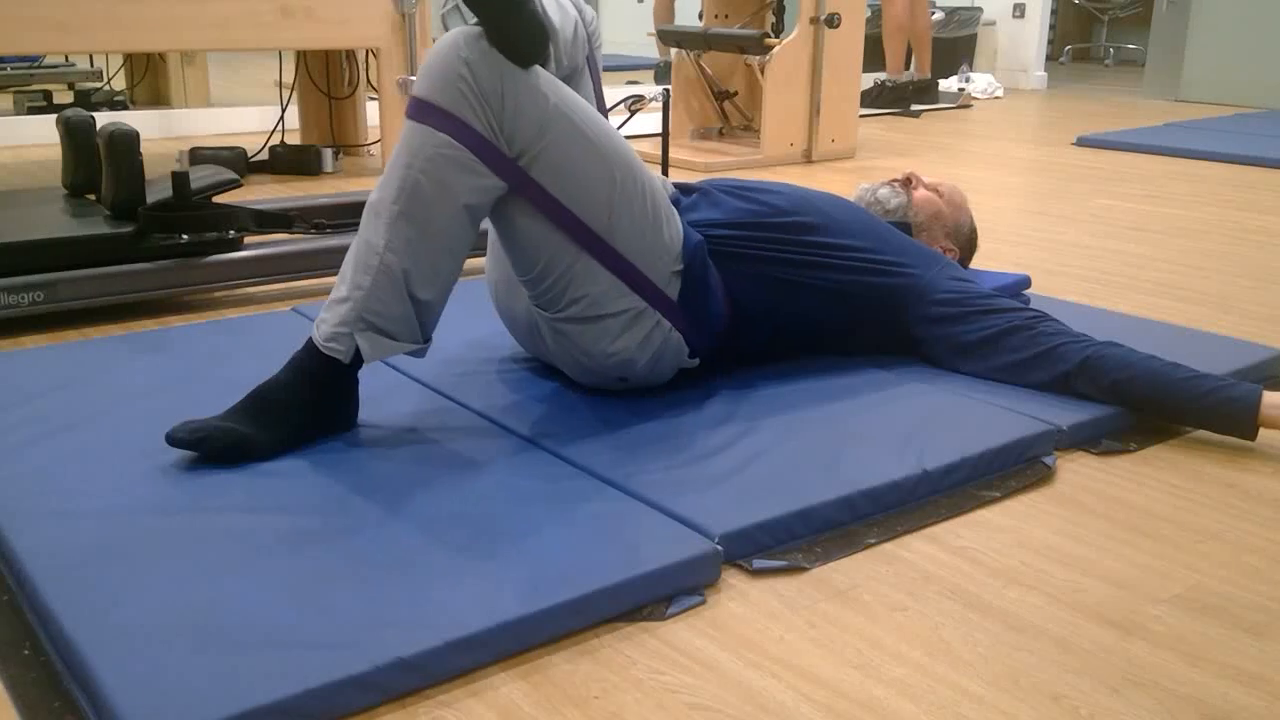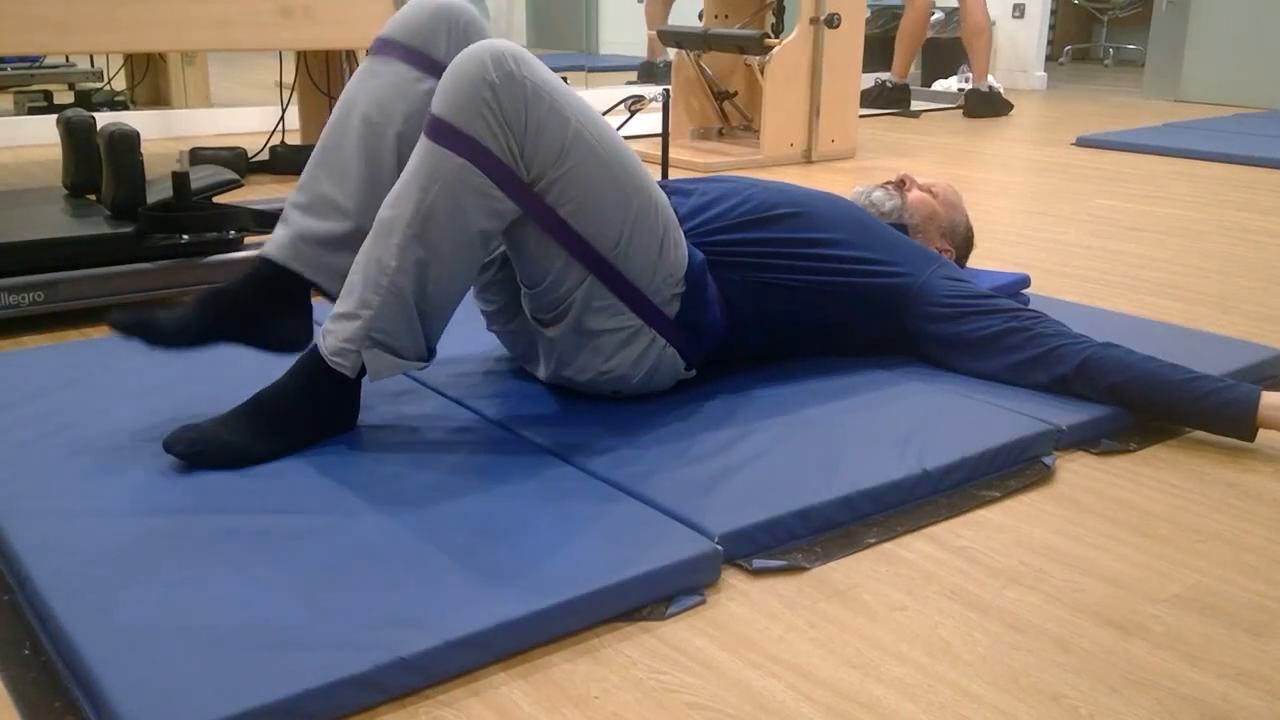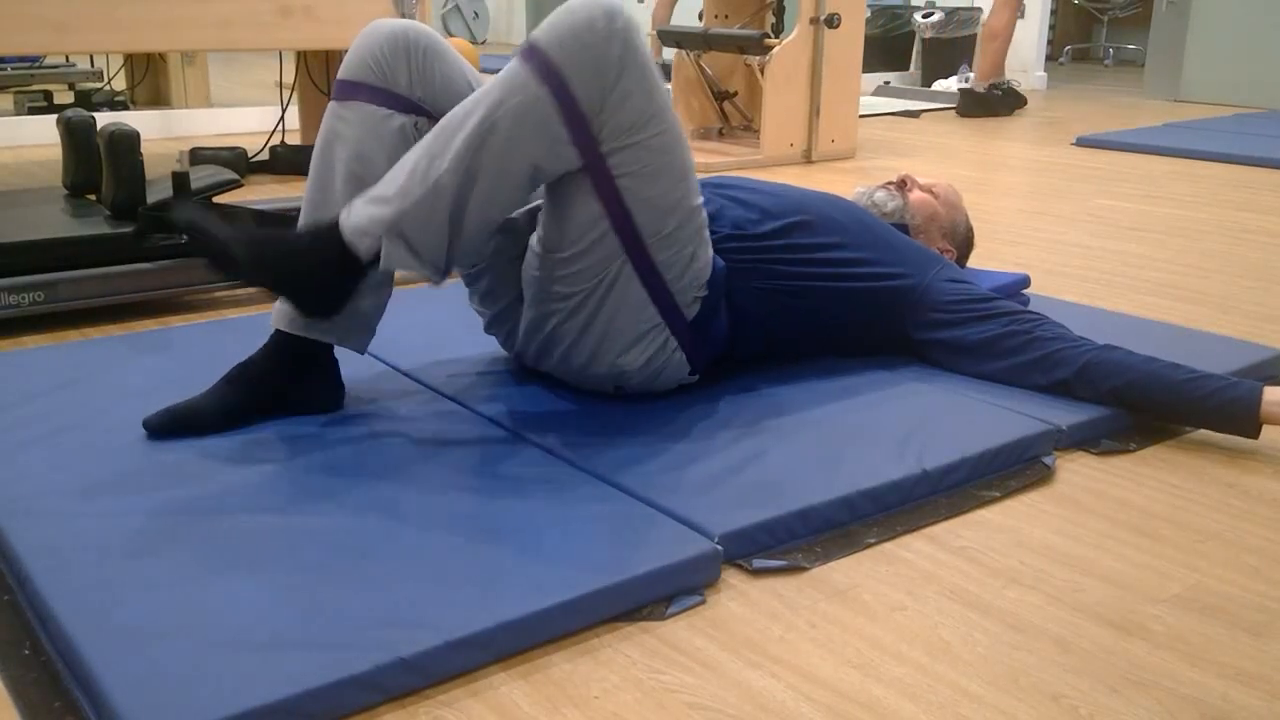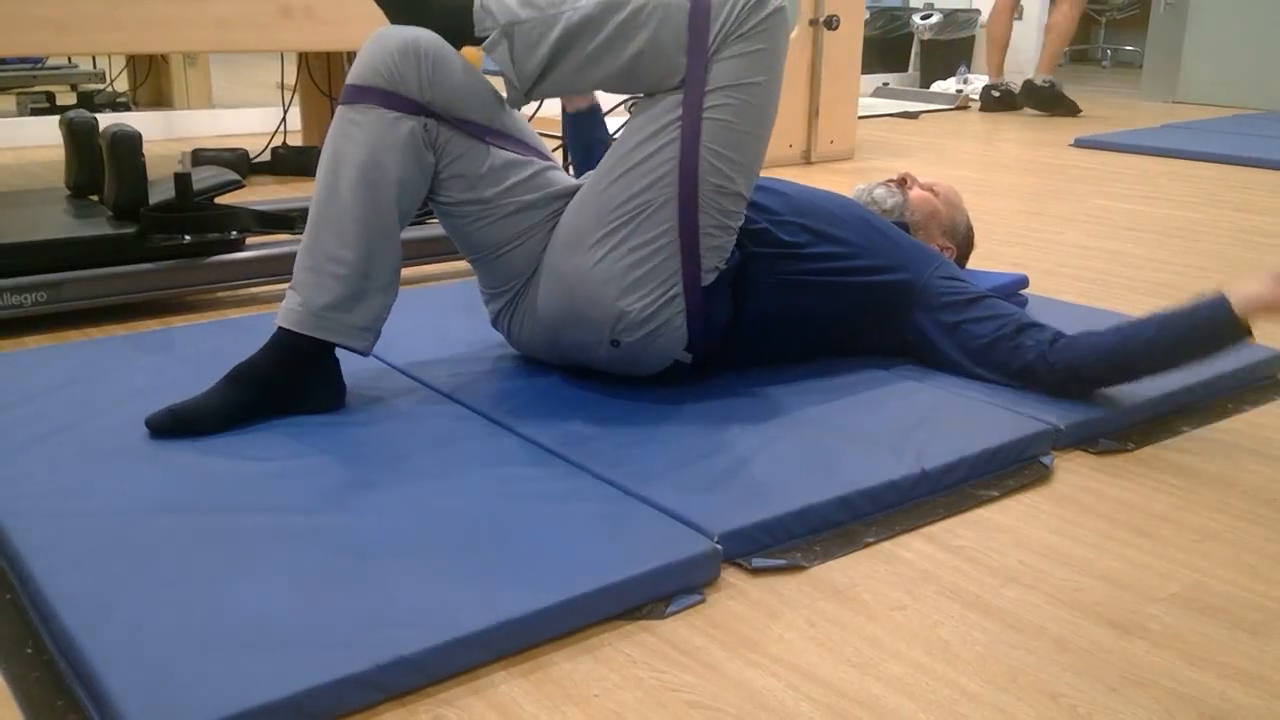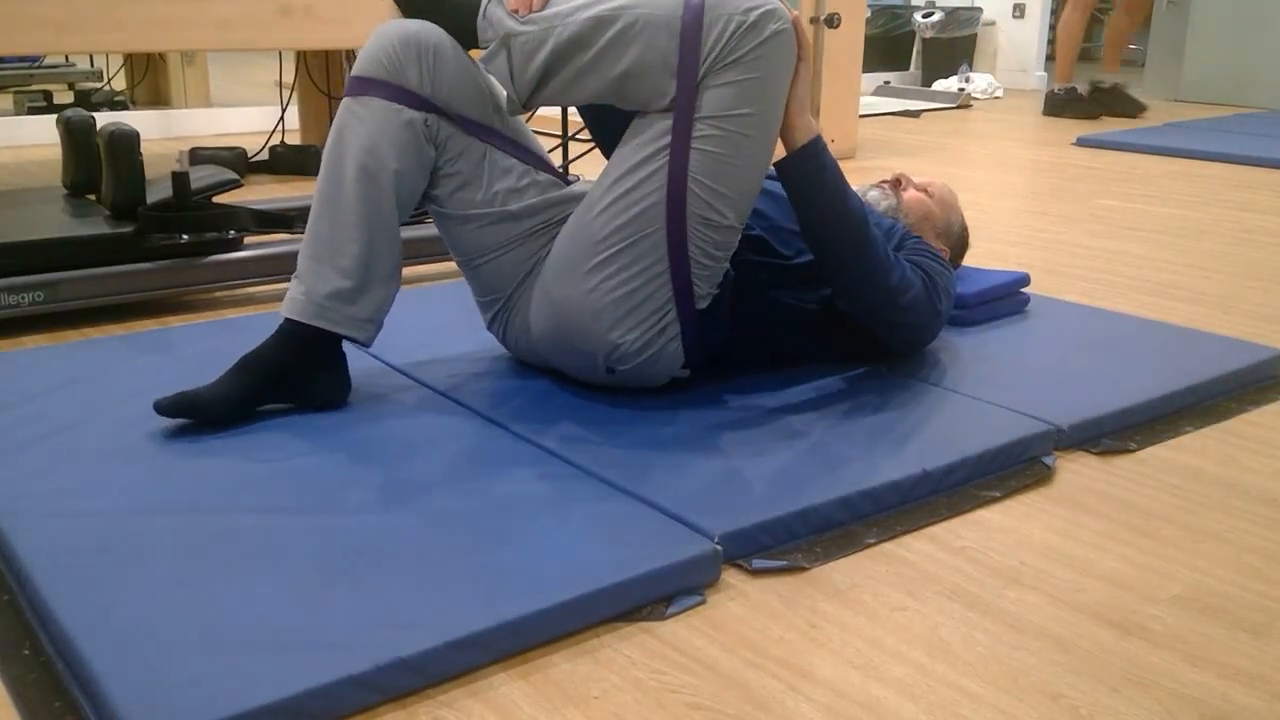
dt=1s
person 1, frame 1
left shoulder: (918, 281)
right shoulder: (828, 224)
left elbow: (1073, 356)
right elbow: (668, 196)
left hip: (643, 301)
right hip: (545, 284)
left ankle: (328, 374)
person 1, frame 2
left shoulder: (916, 282)
right shoulder: (818, 221)
left elbow: (1068, 356)
right elbow: (611, 190)
left hip: (636, 318)
right hip: (538, 287)
left ankle: (331, 381)
right ankle: (283, 286)
person 1, frame 3
left shoulder: (917, 283)
right shoulder: (813, 214)
left elbow: (1071, 357)
left hip: (642, 316)
right hip: (550, 281)
left ankle: (331, 259)
right ankle: (305, 357)
person 1, frame 4
left shoulder: (916, 278)
right shoulder: (812, 216)
left elbow: (1053, 358)
right elbow: (626, 195)
right wrist: (577, 95)
left hip: (637, 299)
right hip: (553, 271)
right ankle: (305, 352)
person 1, frame 5
left shoulder: (915, 284)
right shoulder: (814, 215)
left elbow: (871, 295)
right elbow: (644, 162)
left wrist: (796, 128)
left hip: (629, 313)
right hip: (537, 283)
right ankle: (311, 341)
